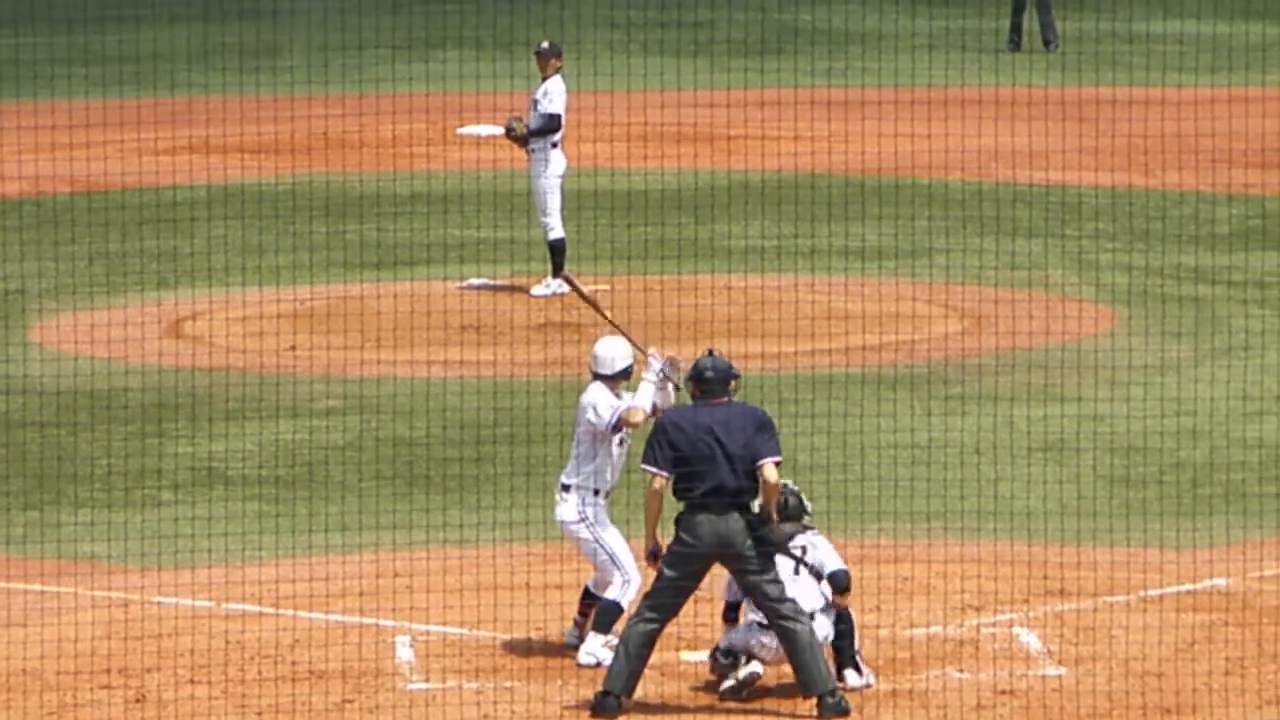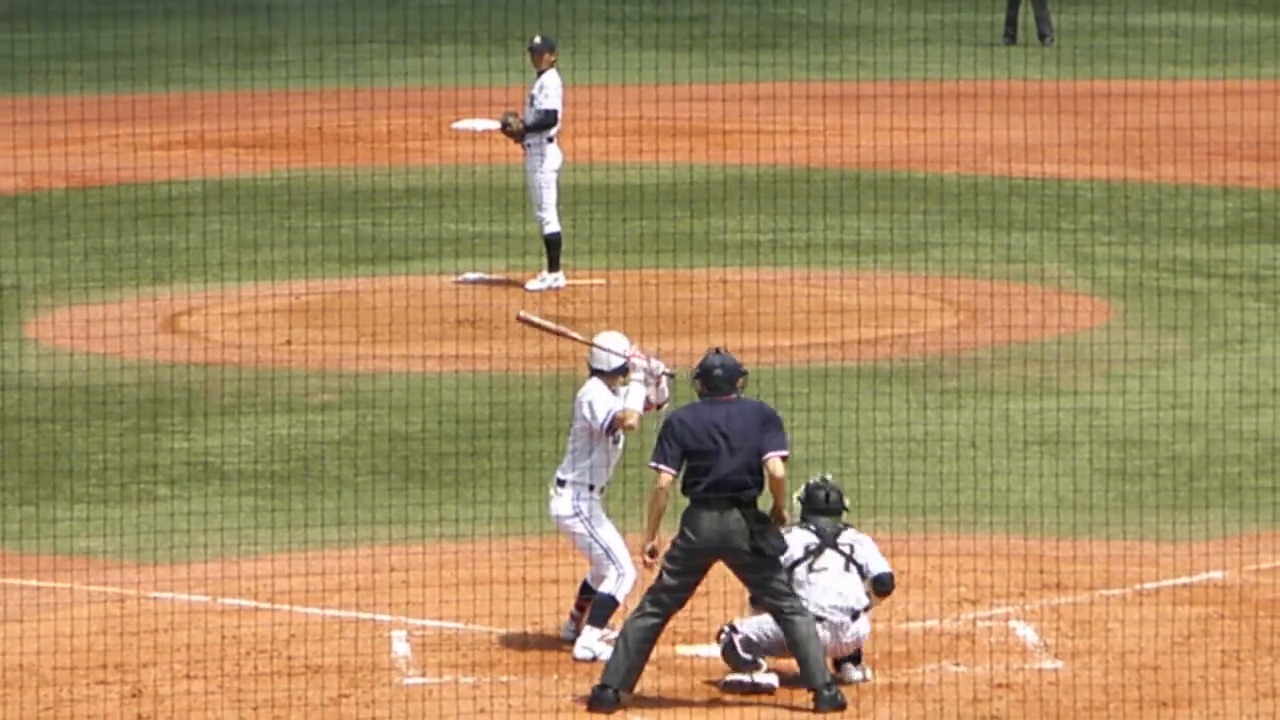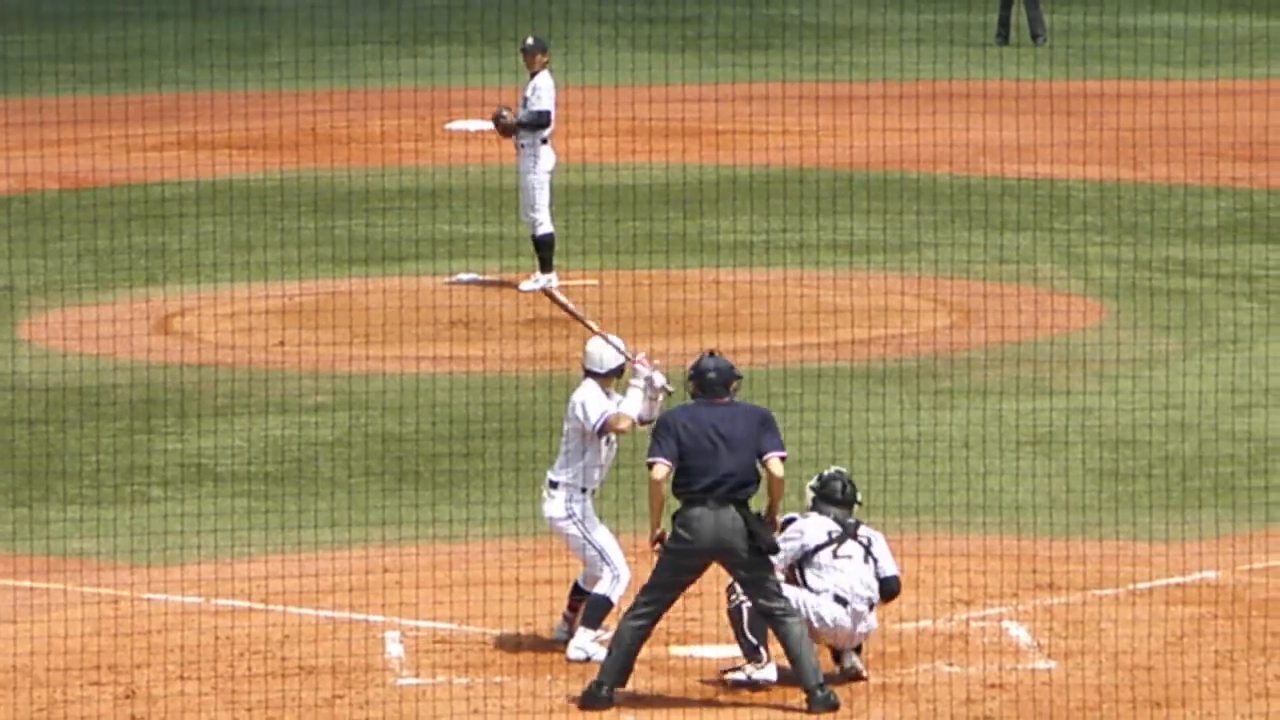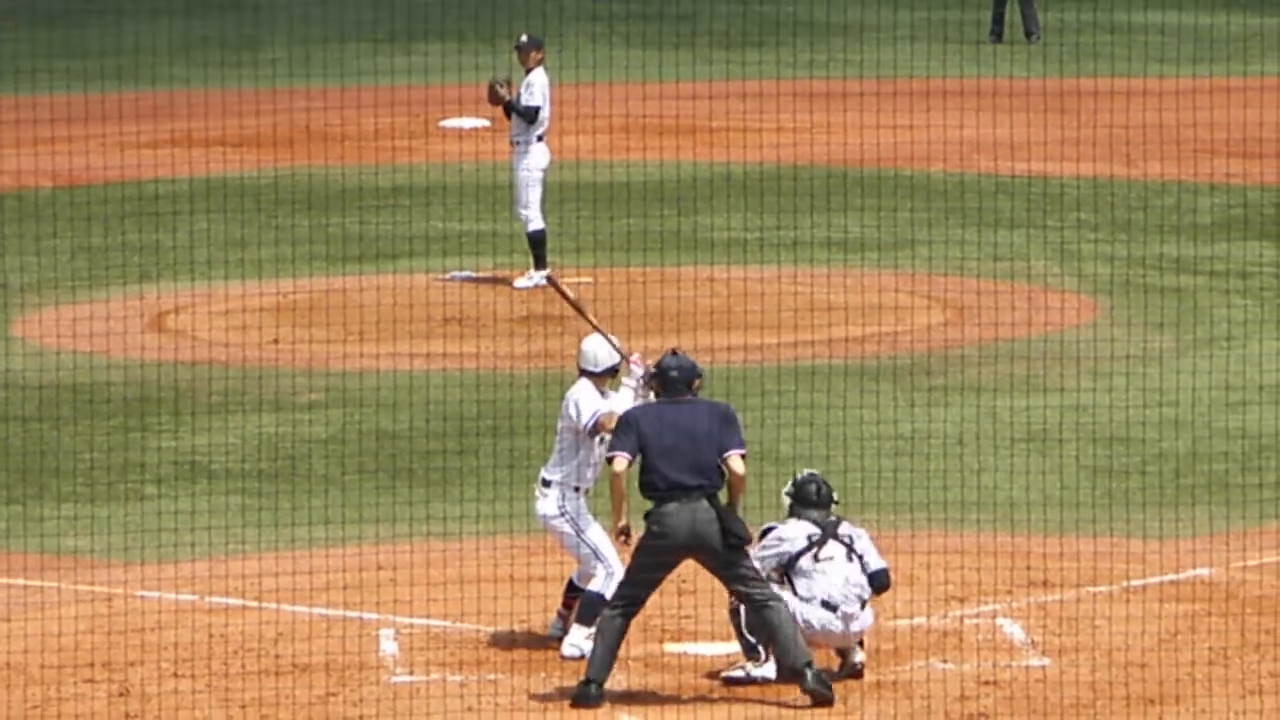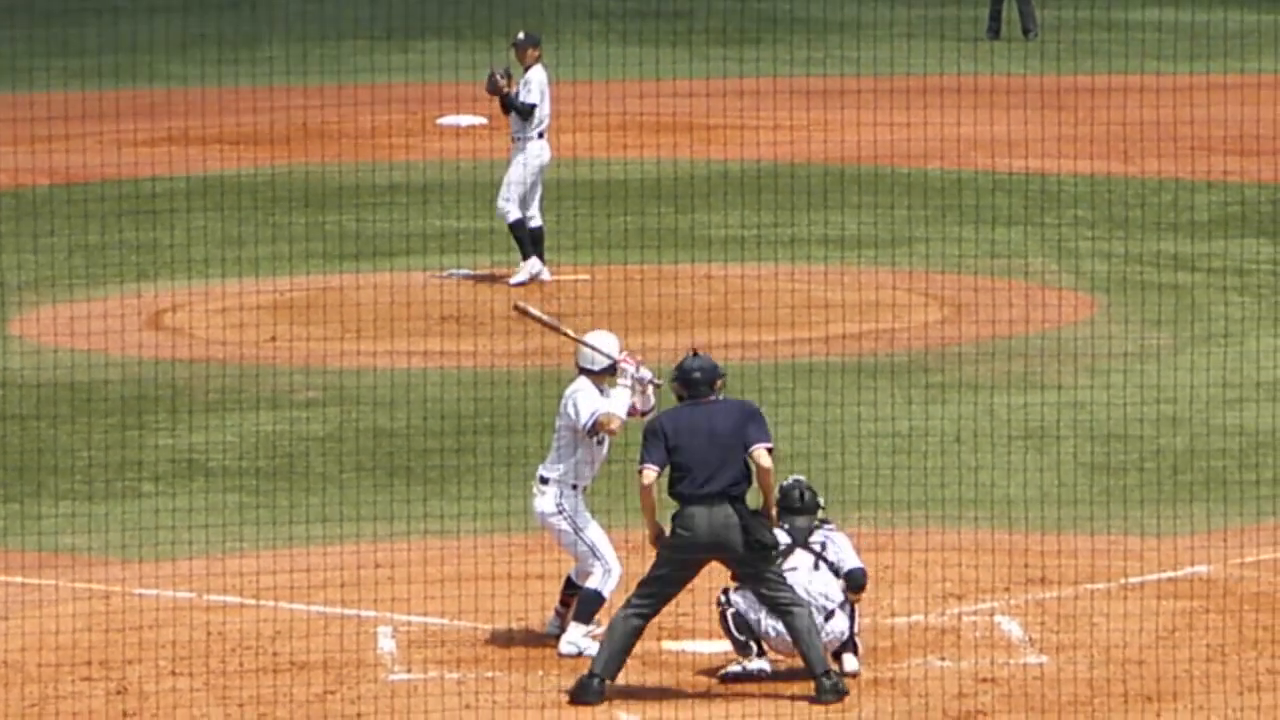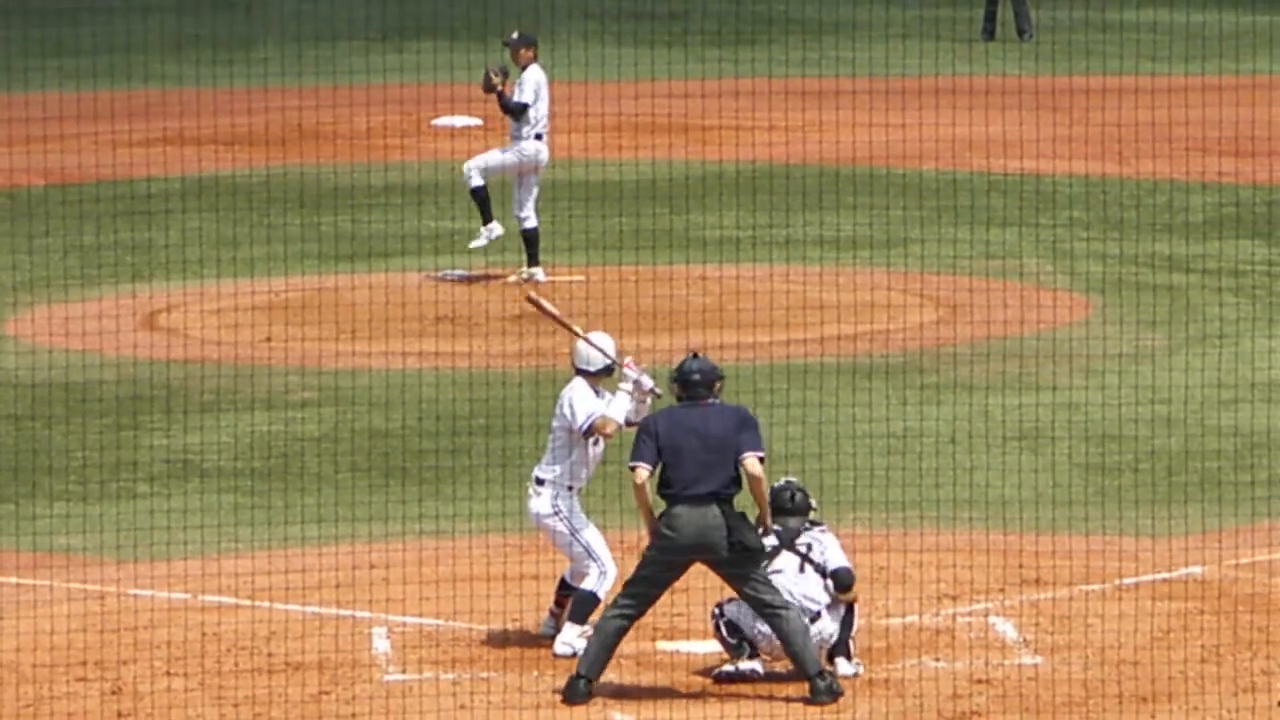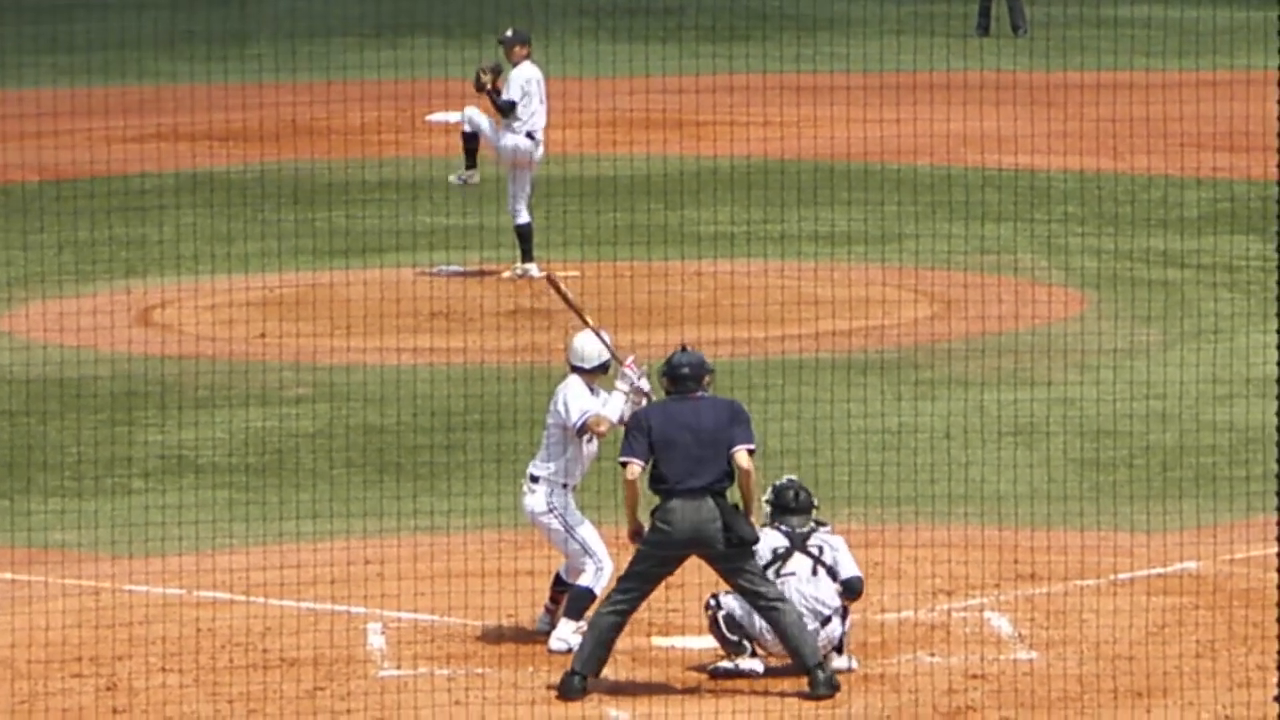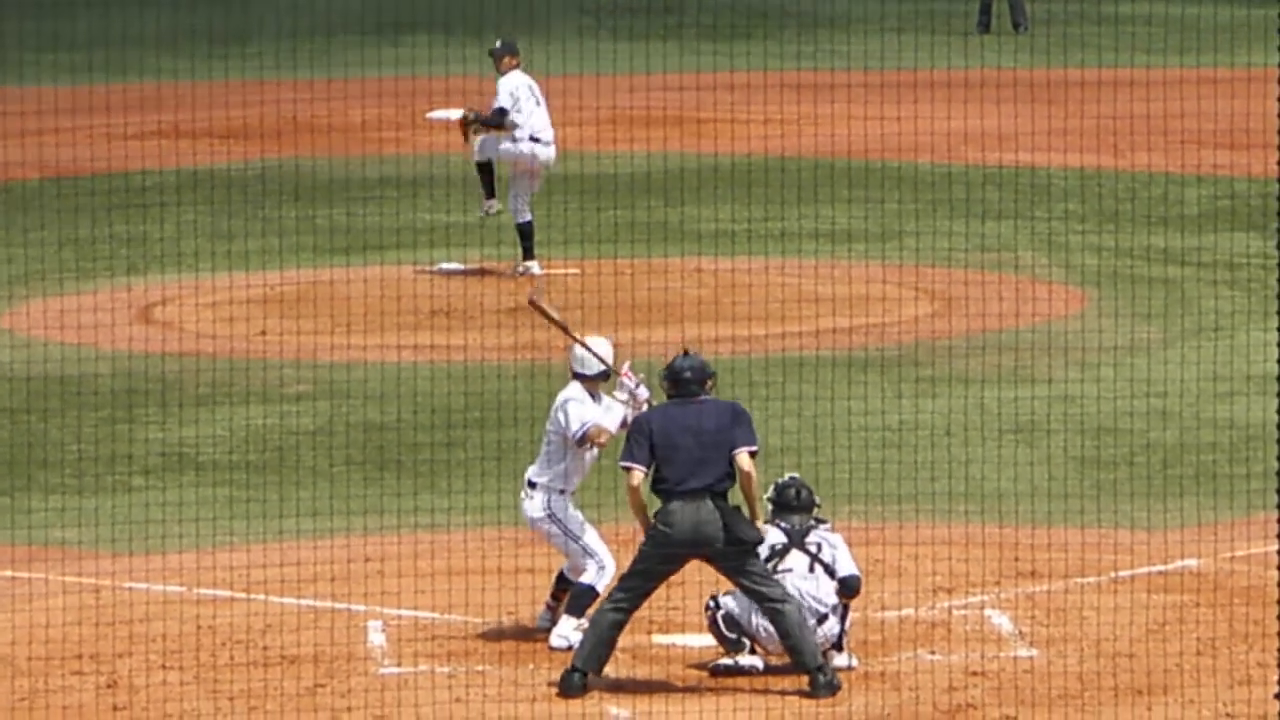
dt=0.3s
person 1, frame 1
left shoulder: (671, 422)
right shoulder: (755, 418)
left elbow: (657, 485)
right elbow: (770, 478)
left wrist: (651, 538)
right wrist: (769, 515)
left hip: (693, 527)
right hip: (741, 526)
left knee: (650, 614)
right knee: (785, 613)
person 1, frame 2
left shoulder: (680, 420)
right shoulder: (762, 414)
left elbow: (663, 482)
right elbow: (777, 471)
left wrist: (651, 536)
right wrist: (779, 509)
left hip: (697, 525)
right hip: (744, 523)
left knee: (653, 610)
right knee: (789, 608)
left ankle: (610, 690)
right ankle: (824, 689)
person 1, frame 3
left shoulder: (673, 419)
right shoulder: (757, 417)
left elbow: (659, 476)
right elbow: (777, 472)
left wrist: (656, 526)
right wrist: (772, 512)
left hip: (691, 523)
right hip: (738, 523)
left knee: (646, 609)
right knee: (779, 610)
left ankle: (604, 688)
right ankle: (817, 691)
person 1, frame 4
left shoulder: (636, 417)
right shoulder: (719, 413)
left elbow: (618, 469)
right elbow: (738, 470)
left wrist: (619, 517)
right wrist: (732, 509)
left hip: (664, 520)
right hip: (710, 518)
left knee: (622, 605)
right knee: (762, 598)
left ankle: (592, 686)
right ankle: (808, 674)
person 1, frame 5
left shoulder: (662, 423)
right shoulder: (744, 411)
left elbow: (647, 481)
right elbow: (763, 463)
left wrist: (653, 527)
right wrist: (769, 507)
left hip: (689, 523)
right hip: (736, 520)
left knee: (641, 605)
right knee: (787, 602)
left ankle: (595, 681)
right ankle: (825, 680)
person 1, frame 6
left shoulder: (656, 422)
right shoulder: (739, 417)
left elbow: (640, 478)
right elbow: (755, 471)
left wrist: (652, 523)
right wrist: (765, 516)
left hip: (675, 524)
right hip: (723, 524)
left knee: (626, 606)
right knee: (773, 604)
left ankle: (582, 680)
right ankle: (819, 681)
person 1, frame 7
left shoulder: (646, 416)
right shoulder: (730, 410)
left elbow: (631, 474)
right elbow: (744, 465)
left wrist: (632, 520)
right wrist: (748, 513)
left hip: (669, 518)
right hip: (716, 516)
left knee: (621, 600)
right knee: (769, 598)
left ankle: (577, 677)
right ankle: (818, 673)
person 1, frame 8
left shoulder: (647, 420)
right shoulder: (732, 412)
left elbow: (635, 481)
right elbow: (745, 468)
left wrist: (647, 524)
right wrist: (755, 519)
left hip: (671, 519)
right hip: (717, 517)
left knee: (620, 600)
right knee: (774, 596)
left ankle: (576, 674)
right ankle: (820, 675)
person 2, frame 1
left shoulder: (613, 396)
right shoulder: (596, 398)
left elbow: (661, 407)
right elbow: (635, 418)
left wrist: (662, 380)
right wrist: (649, 377)
left hip: (586, 503)
right hip: (581, 505)
left knee: (609, 569)
right knee: (627, 577)
left ankle: (580, 631)
right ankle: (592, 648)
person 2, frame 2
left shoulder: (612, 392)
right shoulder: (594, 395)
left elbow: (656, 401)
right elbow: (630, 421)
left wrist: (654, 376)
right wrist: (638, 377)
left hip: (581, 498)
right hip: (576, 500)
left knee: (606, 563)
right knee: (622, 571)
left ankle: (576, 625)
right ankle: (588, 643)
person 2, frame 3
left shoulder: (605, 397)
right shoulder: (588, 397)
left elbow: (644, 417)
right elbow: (622, 425)
left wrist: (653, 390)
right wrist: (637, 384)
left hip: (573, 499)
right hip: (568, 501)
left knee: (599, 564)
right knee: (615, 572)
left ankle: (569, 626)
right ankle: (581, 644)
person 2, frame 4
left shoulder: (599, 395)
right shoulder: (582, 395)
right elbow: (612, 424)
left wrist: (640, 388)
right wrist: (629, 383)
left hip: (565, 498)
right hip: (562, 499)
left knee: (593, 561)
right knee: (609, 569)
left ankle: (564, 623)
right ankle: (575, 640)
person 2, frame 5
left shoulder: (599, 392)
right shoulder: (581, 394)
left elbow: (642, 409)
right elbow: (611, 426)
left wrist: (642, 384)
right wrist: (624, 383)
left hip: (564, 495)
right hip: (559, 497)
left knee: (591, 559)
right knee: (606, 567)
left ankle: (561, 621)
right ankle: (573, 639)
person 2, frame 6
left shoulder: (596, 395)
right shoulder: (577, 394)
left elbow: (634, 419)
right elbow: (607, 428)
left wrist: (641, 393)
right wrist: (625, 387)
left hip: (559, 496)
right hip: (554, 498)
left knee: (586, 559)
right knee: (602, 568)
left ankle: (556, 621)
right ankle: (568, 639)
person 2, frame 7
left shoulder: (592, 393)
right shoulder: (571, 391)
left elbow: (628, 418)
right elbow: (600, 427)
left wrist: (636, 394)
right wrist: (622, 387)
left hip: (553, 493)
right hip: (549, 496)
left knee: (581, 556)
right knee: (598, 564)
left ankle: (551, 617)
right ankle: (564, 635)
person 2, frame 8
left shoulder: (595, 399)
right shoulder: (573, 400)
left elbow: (634, 421)
right elbow: (600, 438)
left wrist: (637, 401)
right wrist: (621, 396)
left hip: (553, 498)
right hip: (546, 501)
left knee: (584, 554)
right knee: (602, 563)
left ankle: (552, 614)
right ankle: (565, 632)
person 3, frame 1
left shoulder: (554, 86)
right shoulder: (546, 87)
left elbow: (554, 123)
left wrist: (527, 133)
right wrist: (525, 134)
left hip: (547, 158)
right hip: (541, 157)
left knee: (550, 219)
right knee: (549, 219)
left ankle: (558, 279)
right ankle: (557, 278)
person 3, frame 2
left shoulder: (549, 81)
right shoulder: (542, 82)
left elbow: (550, 119)
left wrist: (524, 129)
right wrist: (522, 129)
left hip: (542, 153)
right hip: (536, 152)
left knee: (546, 213)
right knee: (545, 213)
left ankle: (554, 273)
right ankle: (552, 272)
person 3, frame 3
left shoulder: (542, 82)
right shoulder: (535, 82)
left elbow: (544, 120)
left wrist: (517, 124)
right wrist: (516, 126)
left hip: (536, 154)
right hip: (529, 153)
left knee: (539, 215)
right knee: (532, 215)
left ankle: (547, 275)
right ankle: (545, 272)
person 3, frame 4
left shoulder: (536, 79)
right shoulder: (530, 79)
left elbow: (530, 116)
right elbow: (515, 115)
left wrist: (508, 101)
right wrist: (506, 101)
left hip: (530, 152)
right hip: (525, 151)
left knee: (528, 212)
right knee: (531, 211)
left ankle: (541, 271)
right ankle: (540, 269)
person 3, frame 5
left shoulder: (534, 76)
right shoulder: (530, 76)
left elbow: (526, 112)
right elbow: (510, 111)
left wrist: (506, 93)
right wrist: (503, 93)
left hip: (529, 148)
right hip: (529, 148)
left knee: (506, 204)
right knee: (530, 209)
left ankle: (530, 260)
right ankle: (539, 266)
person 3, frame 6
left shoulder: (531, 76)
right shoulder: (534, 75)
left elbow: (517, 112)
right elbow: (509, 110)
left wrist: (499, 91)
right wrist: (502, 91)
left hip: (526, 147)
right hip: (534, 148)
left knee: (472, 169)
right knee: (525, 210)
left ankle: (490, 224)
right ankle: (534, 268)
person 3, frame 7
left shoulder: (519, 73)
right shoulder: (533, 72)
left elbow: (505, 110)
left wrist: (488, 89)
right wrist: (495, 89)
left hip: (517, 142)
right hip: (532, 146)
left knee: (470, 114)
right knee: (518, 206)
left ankle: (469, 172)
right ankle: (528, 264)
person 3, frame 8
left shoulder: (508, 81)
right shoulder: (526, 81)
left elbow: (497, 120)
left wrist: (473, 120)
right wrist: (484, 124)
left hip: (530, 148)
right hip: (546, 150)
left knee: (482, 144)
right knee: (519, 203)
left ankle: (489, 201)
right ankle: (529, 262)
person 4, frame 1
right shoulder: (812, 540)
left elbow: (730, 610)
right elbow: (841, 582)
left wrist: (725, 647)
right wrist: (840, 600)
left hip: (766, 643)
right hip: (812, 635)
left knee: (721, 657)
right knee: (837, 607)
left ankle: (744, 666)
right ankle: (852, 671)
person 4, frame 2
left shoulder: (790, 538)
right shoulder: (859, 540)
right elbow: (885, 584)
right wrist: (863, 603)
right hip: (851, 637)
left knee: (730, 634)
left ankle: (756, 672)
right ankle: (850, 665)
person 4, frame 3
left shoulder: (807, 524)
right shoulder: (871, 535)
right elbow: (891, 588)
left hip: (825, 618)
right hip: (859, 630)
left knee: (741, 592)
left ankle: (758, 665)
right ankle: (848, 656)
person 4, frame 4
left shoulder: (788, 531)
right shoulder: (853, 532)
right elbow: (881, 581)
left hip: (817, 625)
right hip: (856, 627)
left ankle: (759, 662)
right ankle: (852, 652)
person 4, frame 5
right shoulder: (833, 536)
right elbow: (858, 581)
right wrist: (849, 595)
left hip: (784, 636)
right hip: (831, 634)
left knee: (728, 598)
right knee: (846, 602)
left ankle: (753, 658)
right ankle: (848, 656)
person 4, frame 6
right shoulder: (823, 537)
right elbow: (845, 581)
right wrist: (843, 596)
left hip: (772, 639)
right hip: (821, 637)
left knee: (722, 612)
right knee: (845, 602)
left ankle: (746, 659)
right ankle: (842, 659)
person 4, frame 7
left shoulder: (761, 539)
right shoulder: (831, 540)
right elbow: (854, 588)
right wrist: (840, 597)
left hip: (776, 637)
right hip: (824, 638)
left knee: (717, 604)
right knee: (842, 598)
left ankle: (745, 657)
right ankle: (836, 655)
person 4, frame 8
left shoulder: (761, 536)
right shoulder: (830, 537)
right elbow: (852, 587)
left hip: (774, 636)
right hip: (822, 636)
left knee: (717, 605)
right knee: (840, 598)
left ankle: (744, 654)
right ankle: (836, 652)
